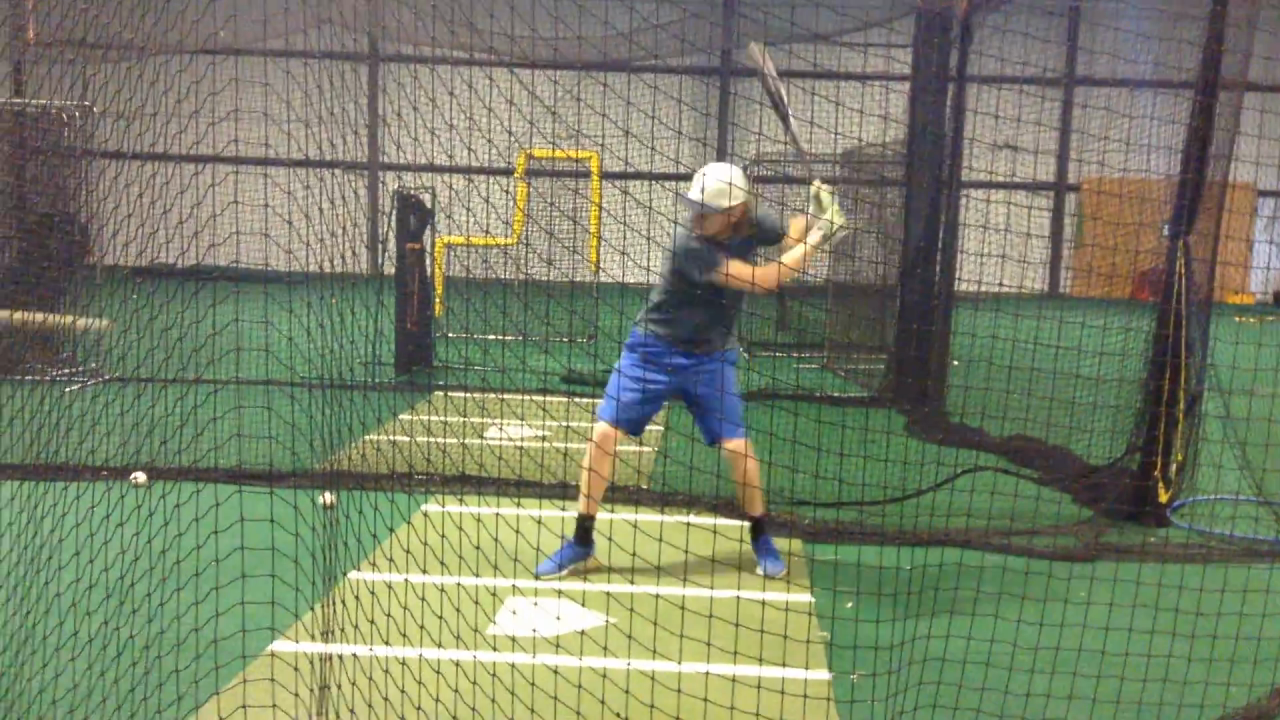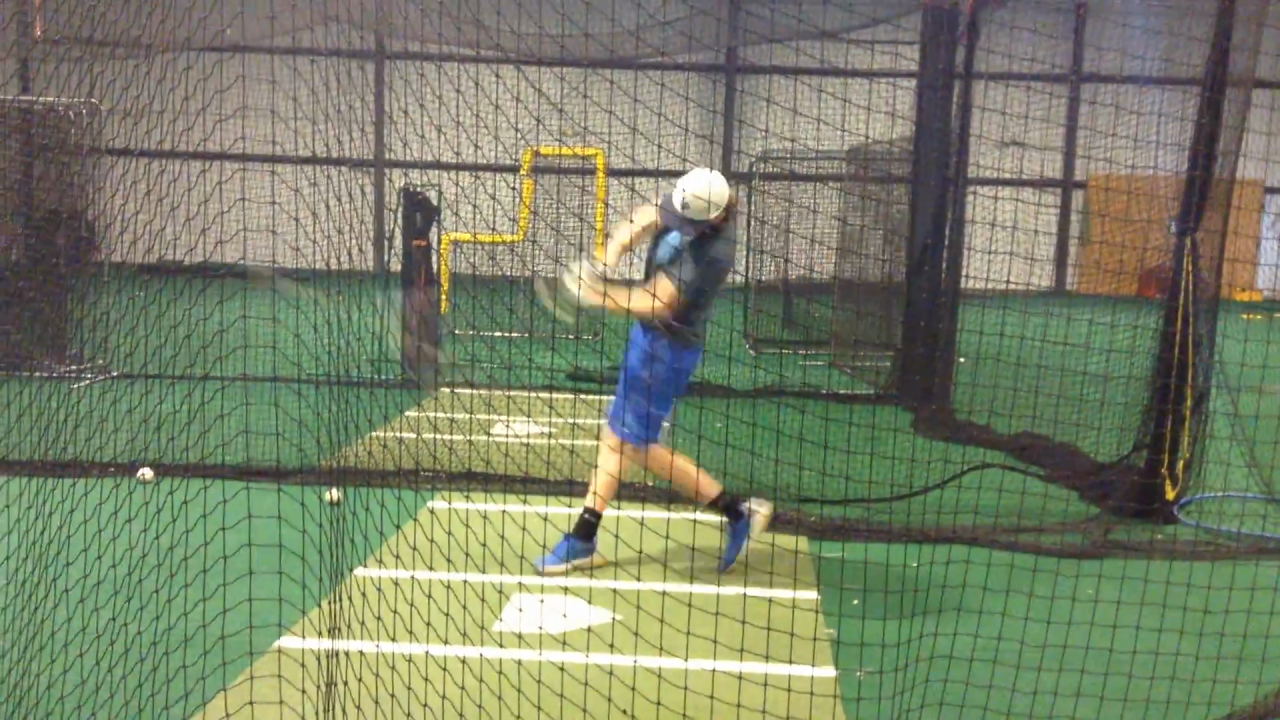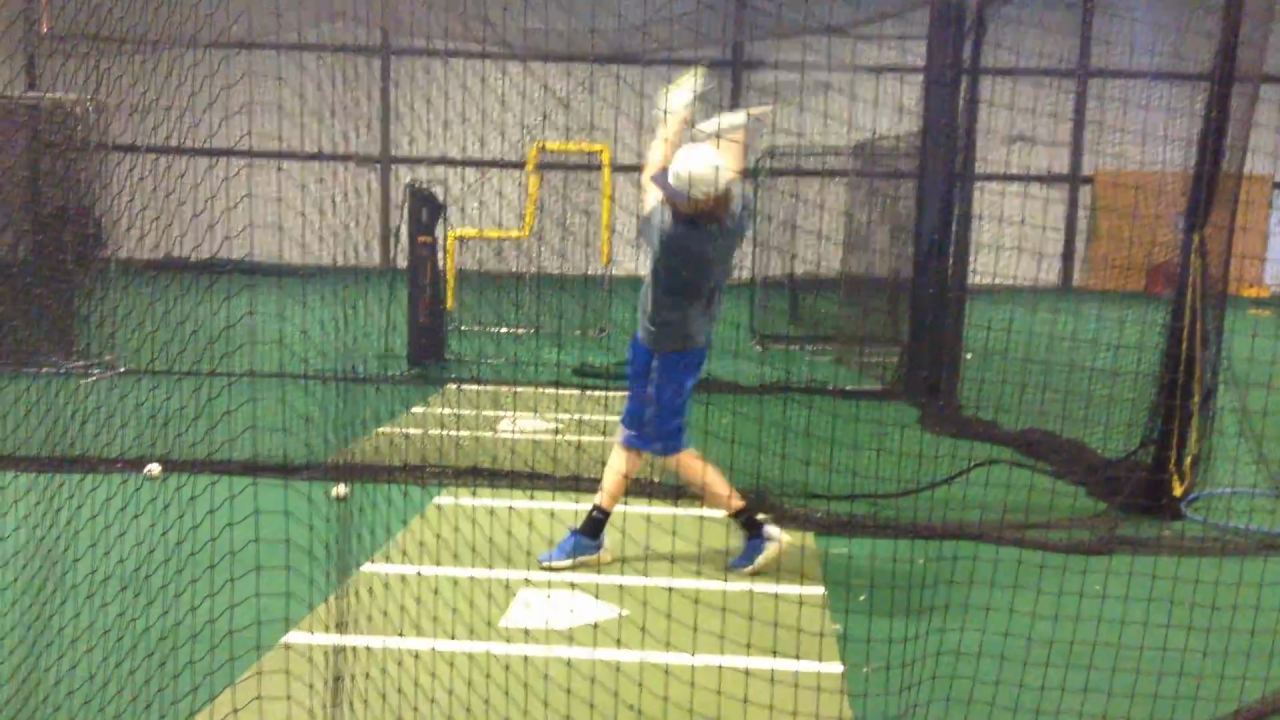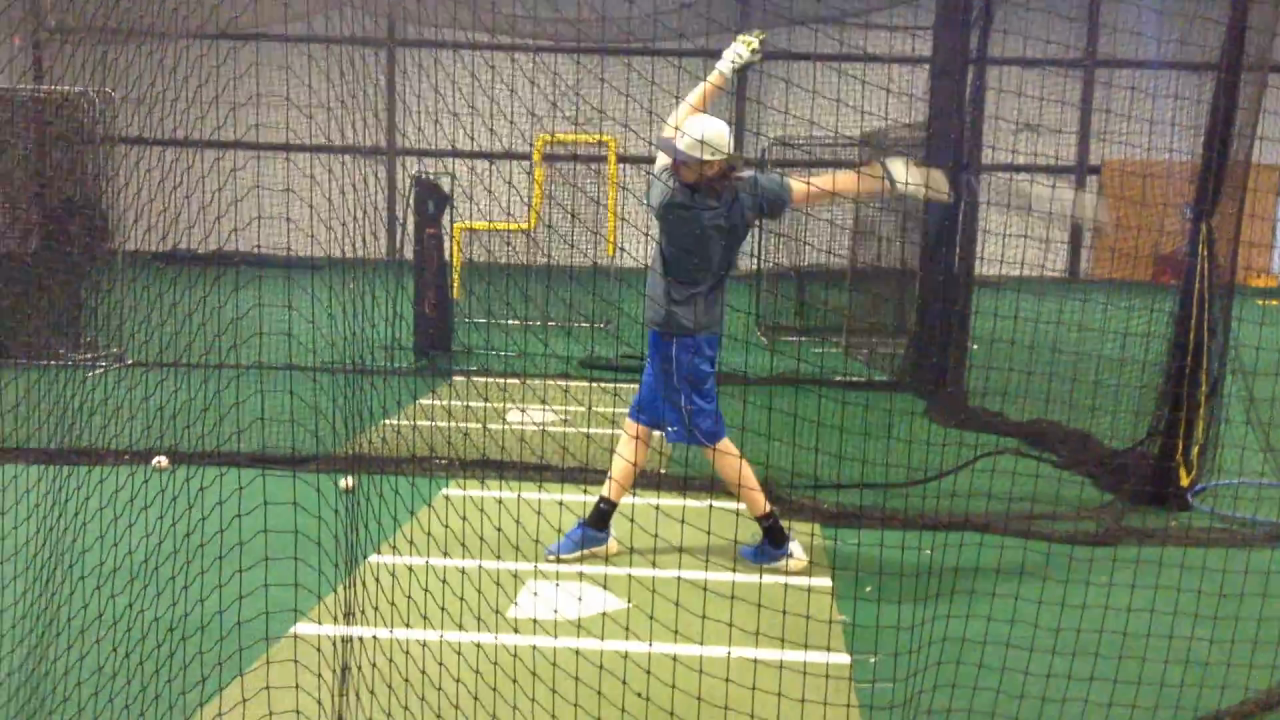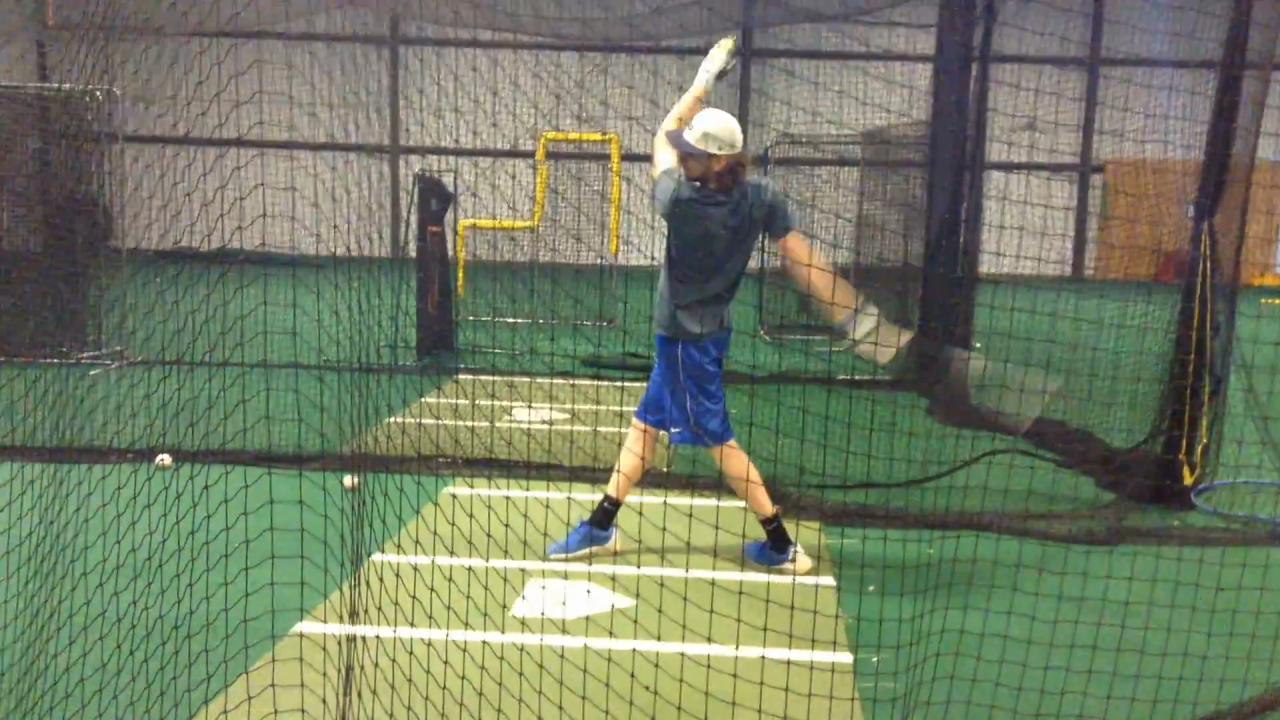
dt=0.2s
person 1, frame 1
left shoulder: (752, 224)
right shoulder: (690, 244)
left elbow: (794, 233)
right elbow: (764, 279)
left wrist: (817, 216)
right wrist: (817, 237)
left hip: (710, 355)
right hip: (656, 346)
left knee: (737, 447)
right knee: (605, 433)
left ankle: (760, 537)
right ankle: (580, 543)
person 1, frame 2
left shoulder: (712, 255)
right shoulder: (679, 208)
left elbow: (650, 306)
right elbow: (640, 219)
left wrist: (598, 295)
right wrist: (608, 257)
left hip: (669, 347)
right hip: (651, 337)
left knee: (636, 445)
right knee: (615, 434)
left ankle: (738, 512)
right ankle: (583, 539)
person 1, frame 3
left shoulder: (673, 236)
right shoulder: (733, 210)
left elbow: (651, 173)
right elbow: (731, 163)
left wrist: (675, 113)
right wrist: (727, 128)
left hip: (667, 347)
right hip: (688, 338)
left knee: (670, 447)
right knee: (633, 436)
left ankle: (757, 530)
right ankle: (589, 538)
person 1, frame 4
left shoulder: (671, 199)
right shoulder: (752, 190)
left elbow: (673, 123)
right elbow: (821, 186)
left wrist: (722, 71)
right wrist: (889, 176)
left hip: (676, 332)
right hip: (693, 327)
left knee: (709, 438)
right knee: (639, 424)
left ankle: (777, 541)
right ankle: (596, 529)
person 1, frame 5
left shoulder: (680, 199)
right shoulder: (761, 198)
left elbow: (663, 136)
right elbow: (803, 262)
left wrist: (705, 77)
right wrist: (852, 312)
left hip: (684, 334)
right hip: (702, 329)
left knee: (715, 439)
right knee: (645, 424)
left ankle: (781, 544)
right ankle: (599, 528)
